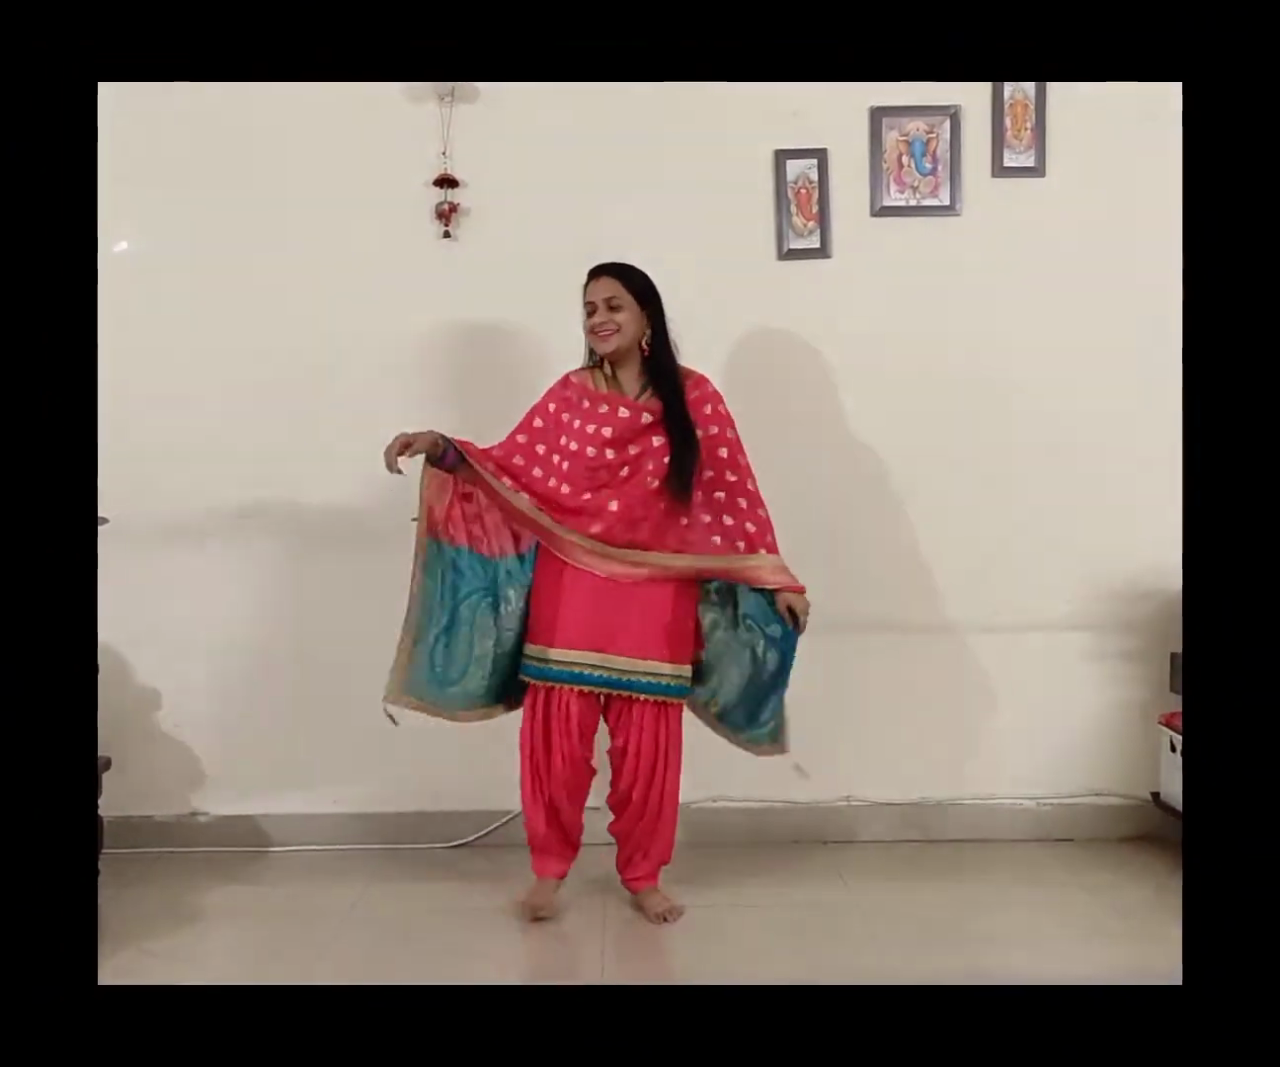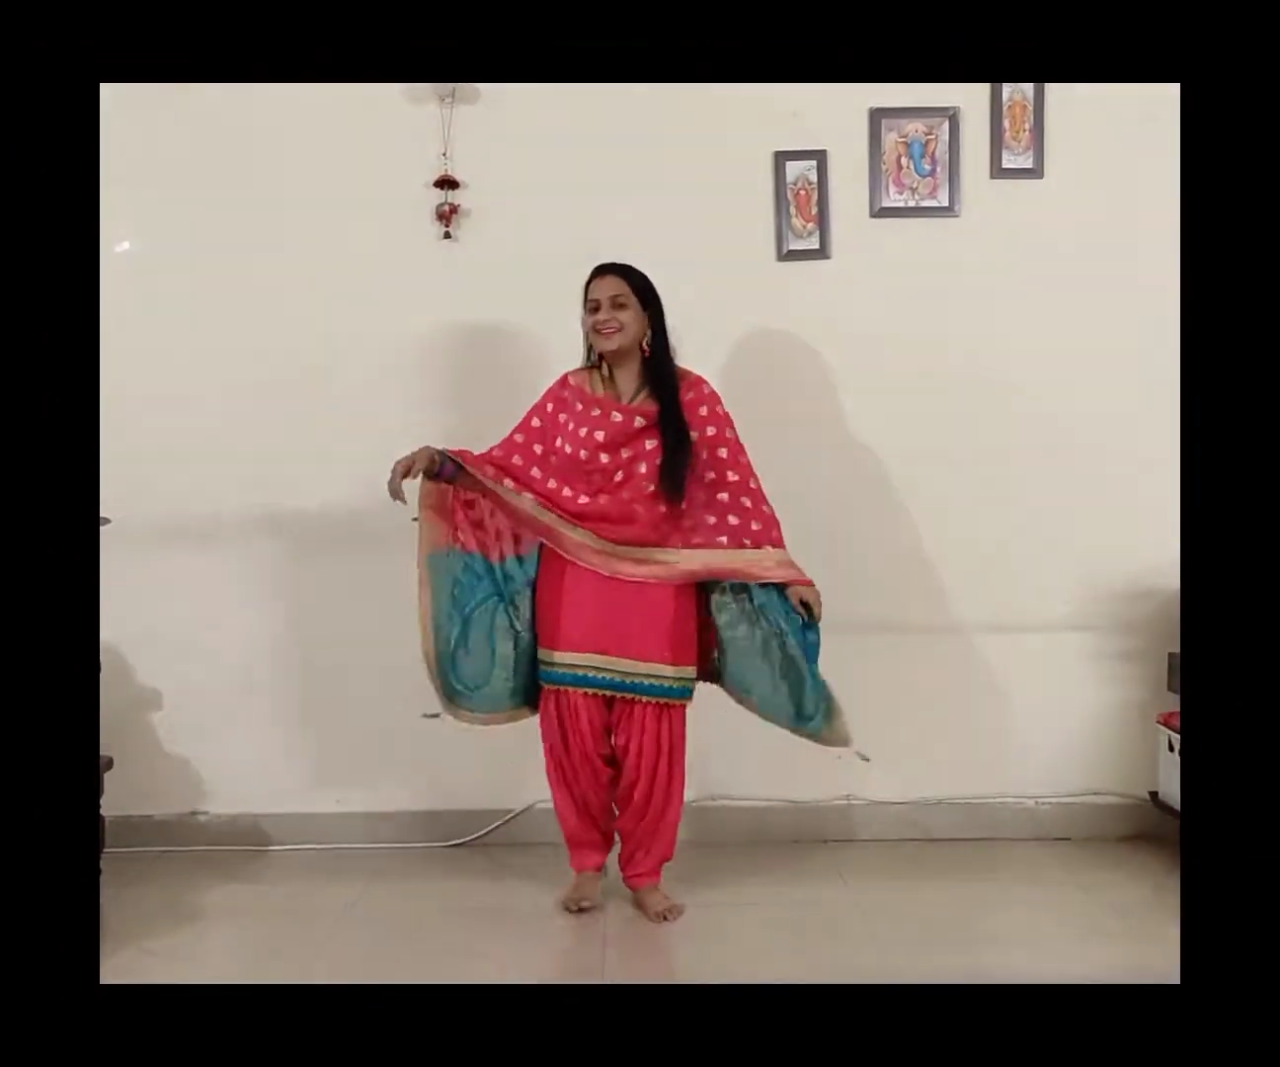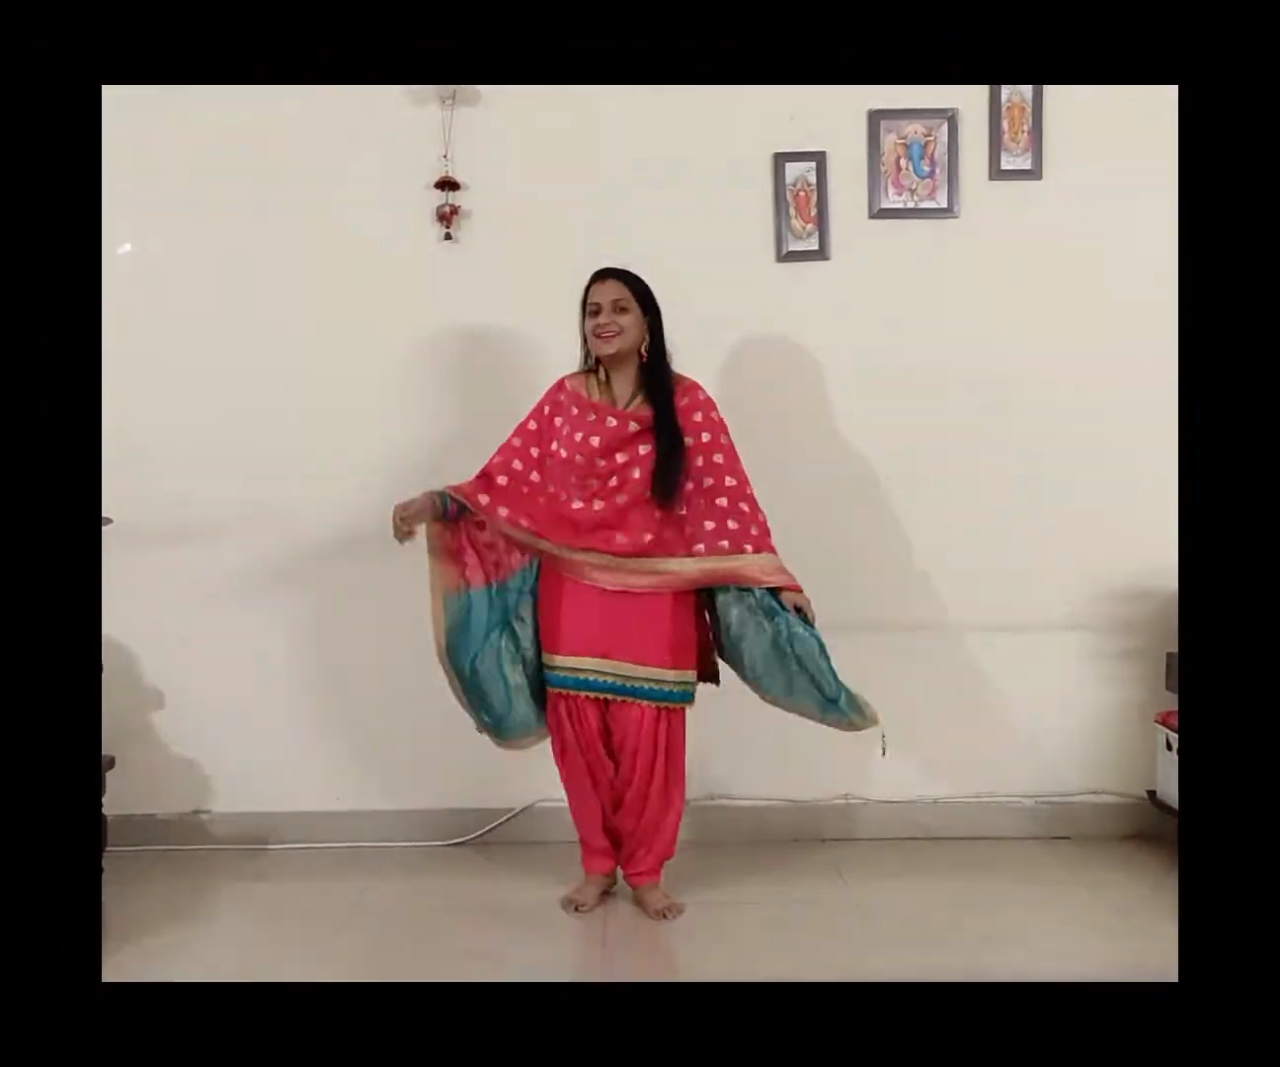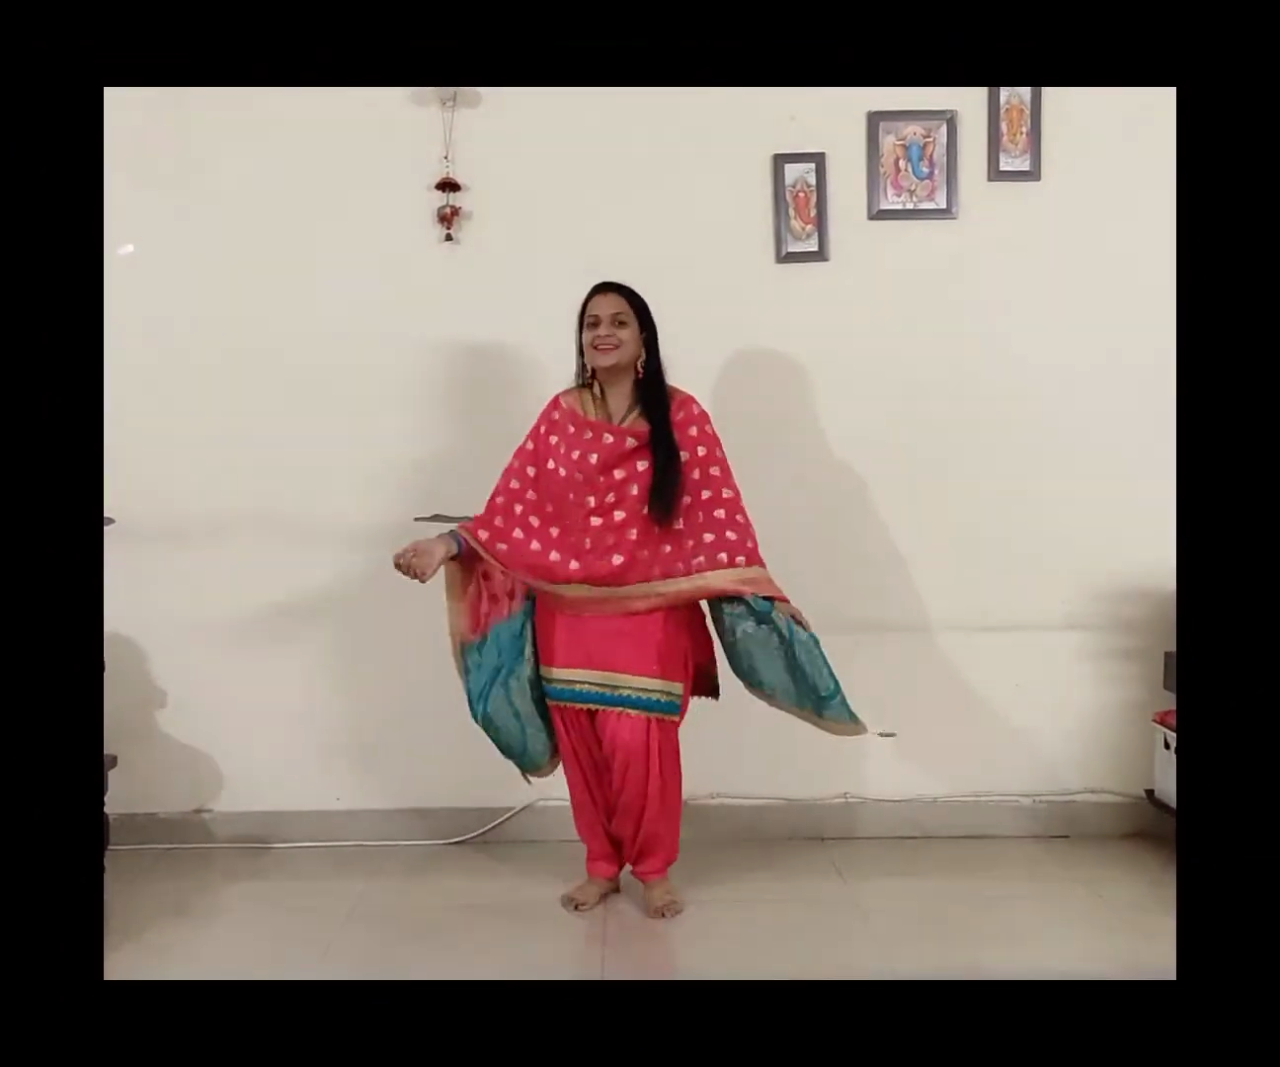
dt=0.1s
person 1, frame 1
left shoulder: (694, 395)
right shoulder: (569, 394)
left elbow: (733, 491)
right elbow: (509, 468)
left wrist: (777, 579)
right wrist: (438, 448)
left hip: (658, 595)
right hip: (573, 591)
left knee: (648, 740)
right knee: (556, 734)
left ankle: (643, 875)
right ankle: (548, 869)
person 1, frame 2
left shoulder: (690, 395)
right shoulder: (566, 394)
left elbow: (732, 488)
right elbow: (508, 466)
left wrist: (781, 571)
right wrist: (437, 462)
left hip: (658, 591)
right hip: (574, 588)
left knee: (652, 737)
right knee: (574, 731)
left ankle: (646, 873)
right ankle: (588, 859)
person 1, frame 3
left shoulder: (686, 401)
right shoulder: (562, 400)
left elbow: (725, 496)
right elbow: (507, 479)
left wrist: (773, 579)
right wrist: (438, 504)
left hip: (657, 598)
right hip: (574, 597)
left knee: (649, 738)
right knee: (579, 735)
left ankle: (646, 873)
right ankle: (599, 865)
person 1, frame 4
left shoulder: (681, 415)
right shoulder: (559, 415)
left elbow: (717, 510)
right elbow: (514, 509)
left wrist: (766, 590)
right wrist: (446, 547)
left hip: (652, 610)
right hip: (571, 610)
left knee: (640, 745)
right knee: (583, 746)
left ankle: (654, 870)
right ankle: (603, 865)
